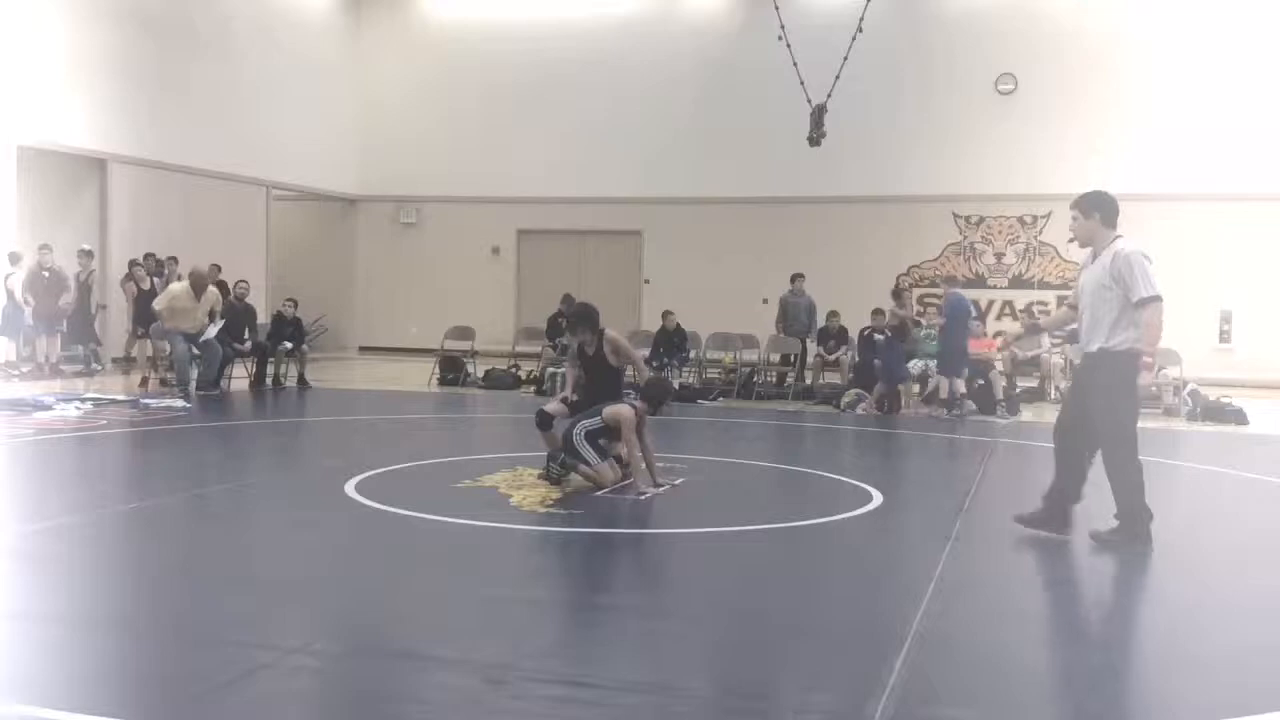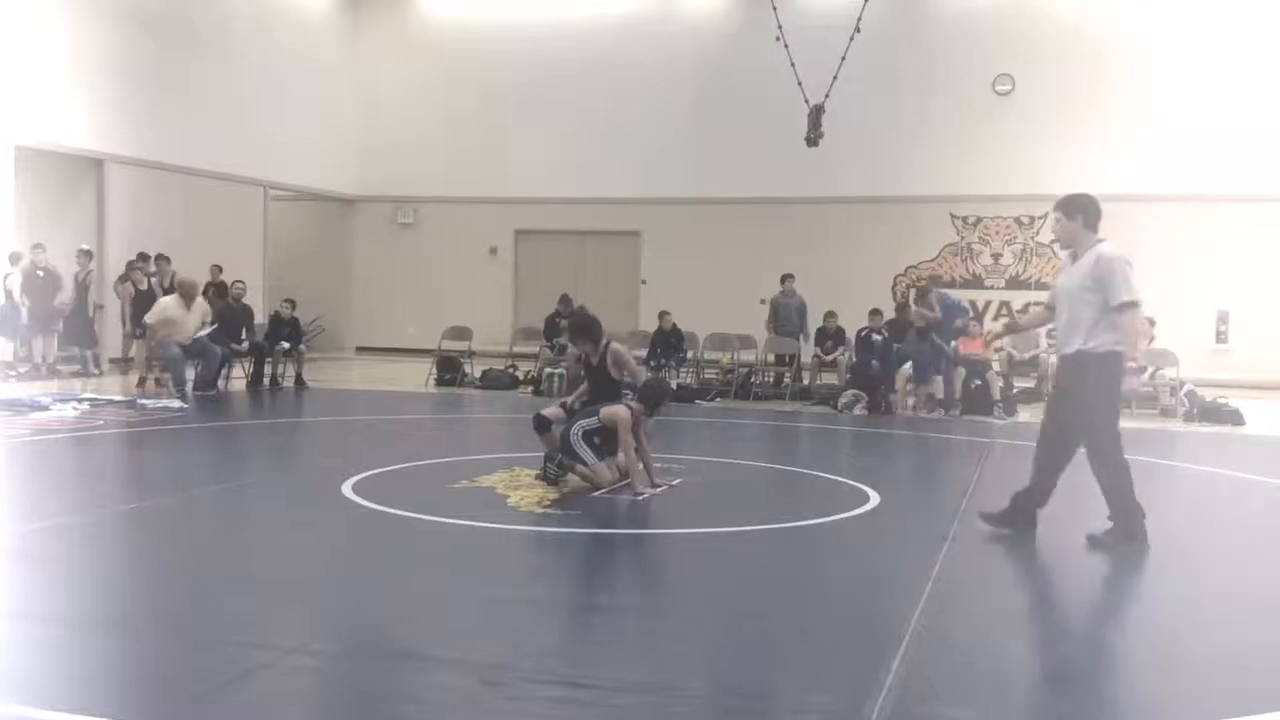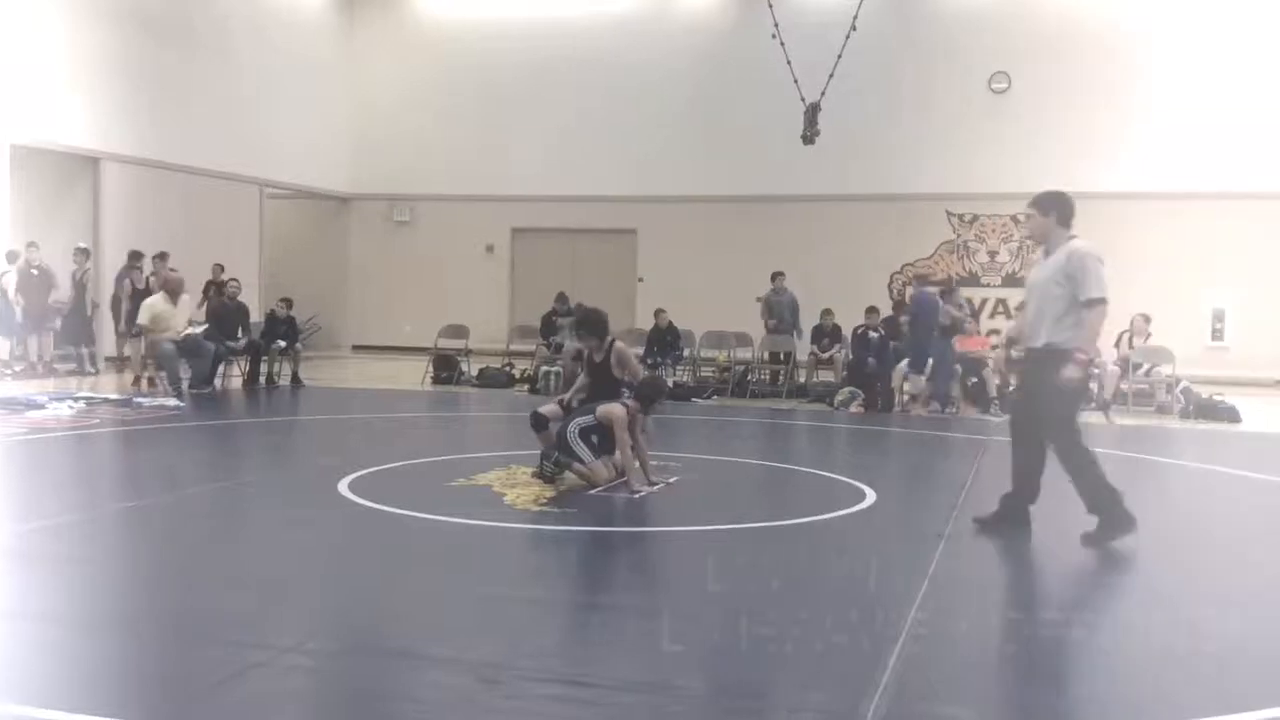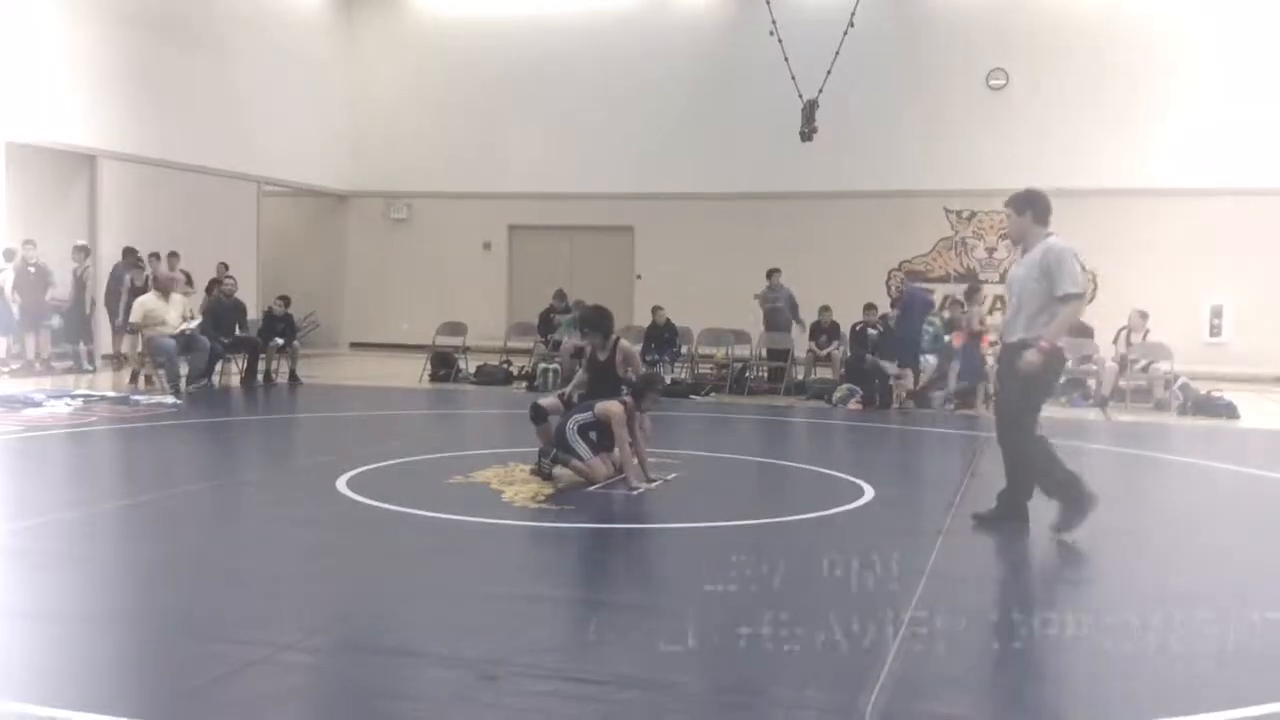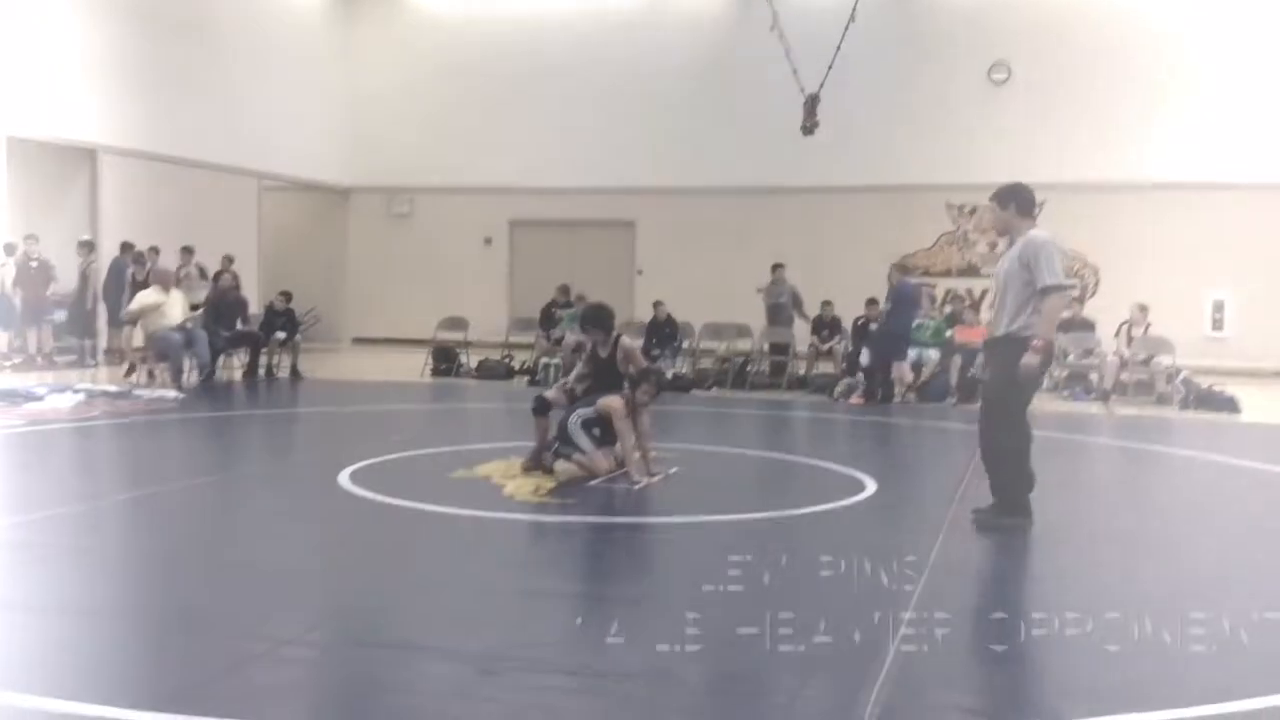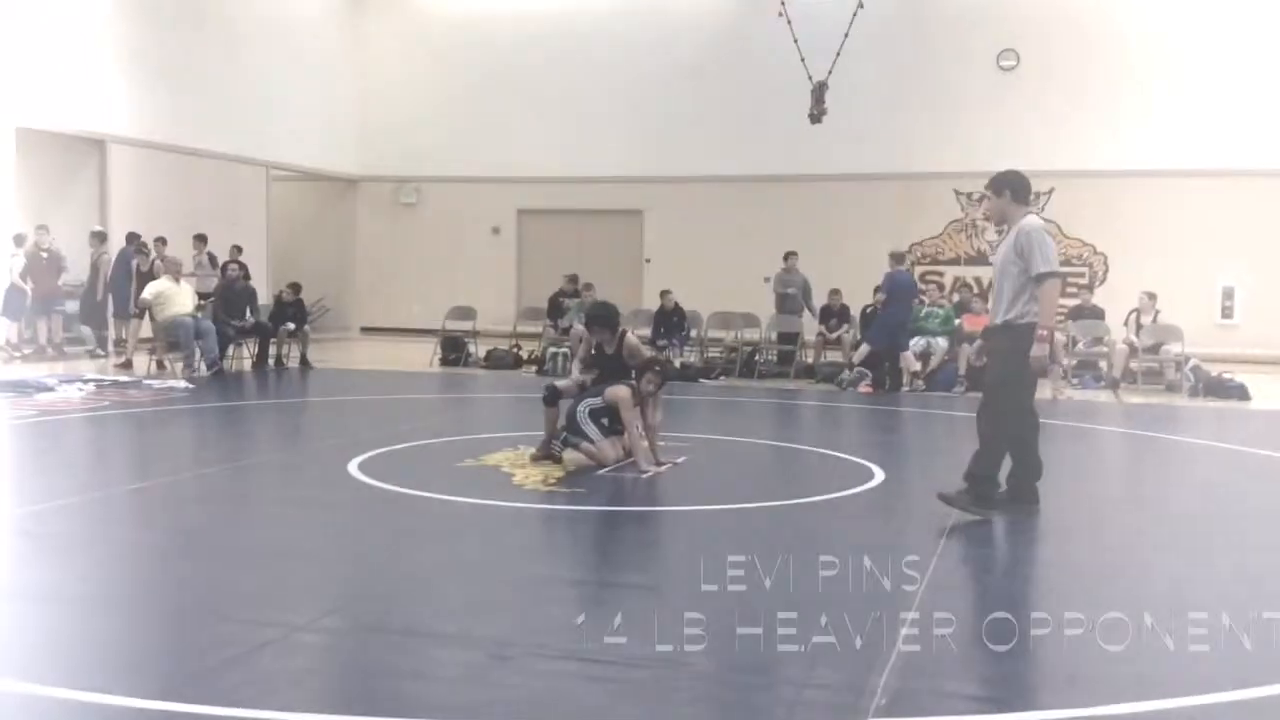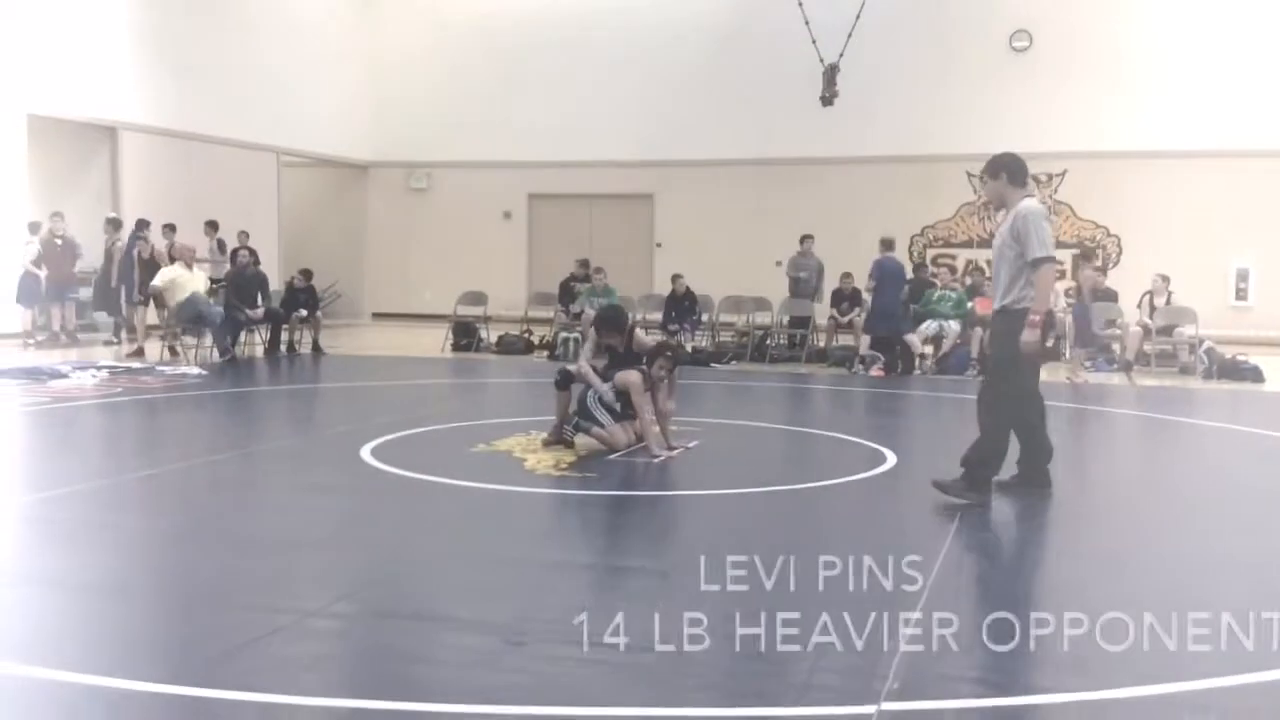
dt=0.2s
person 1, frame 1
left shoulder: (1126, 256)
right shoulder: (1091, 260)
left elbow: (1152, 308)
right elbow: (1074, 310)
left wrist: (1146, 361)
right wrist: (1033, 327)
left hip: (1118, 364)
right hip: (1093, 362)
left knee: (1118, 447)
right knee: (1068, 434)
left ankle: (1135, 527)
right ankle: (1056, 512)
person 1, frame 2
left shoulder: (1107, 259)
right shoulder: (1071, 264)
left elbow: (1130, 313)
right elbow: (1053, 310)
left wrist: (1128, 363)
right wrist: (1014, 327)
left hip: (1097, 366)
right hip: (1072, 365)
left knee: (1102, 448)
right knee: (1052, 443)
left ankle: (1129, 527)
right ankle: (1023, 512)
person 1, frame 3
left shoulder: (1079, 255)
right shoulder: (1045, 259)
left elbow: (1096, 309)
left wrist: (1079, 360)
right wrist: (1013, 339)
left hip: (1060, 361)
right hip: (1036, 358)
left knee: (1064, 440)
right knee: (1025, 437)
left ankle: (1113, 515)
right ankle: (1015, 511)
person 1, frame 4
left shoulder: (1055, 251)
right shoulder: (1025, 256)
left elbow: (1073, 303)
left wrist: (1042, 347)
right wrist: (1005, 348)
left hip: (1036, 356)
right hip: (1014, 353)
left knee: (1018, 431)
right knee: (1009, 431)
left ankle: (1073, 496)
right ankle: (1012, 506)
person 1, frame 5
left shoulder: (1038, 243)
right shoulder: (1014, 248)
left elbow: (1056, 296)
left wrist: (1038, 347)
right wrist: (991, 345)
left hip: (1024, 348)
right hip: (1006, 346)
left knee: (996, 423)
right knee: (1007, 425)
left ankle: (1013, 504)
right ankle: (1011, 501)
person 1, frame 6
left shoulder: (1031, 230)
right shoulder: (1014, 234)
left elbow: (1050, 283)
left wrist: (1043, 337)
right wrist: (990, 335)
left hip: (1022, 335)
right hip: (1009, 335)
left knee: (995, 414)
right knee: (1016, 415)
left ankle: (981, 492)
right ankle: (1022, 489)
person 1, frame 7
left shoulder: (1029, 213)
right shoulder: (1014, 216)
left elbow: (1045, 269)
left wrist: (1034, 322)
right wrist: (999, 321)
left hip: (1020, 319)
right hip: (1011, 318)
left knee: (995, 400)
right knee: (1021, 399)
left ankle: (976, 479)
right ankle: (1034, 471)
